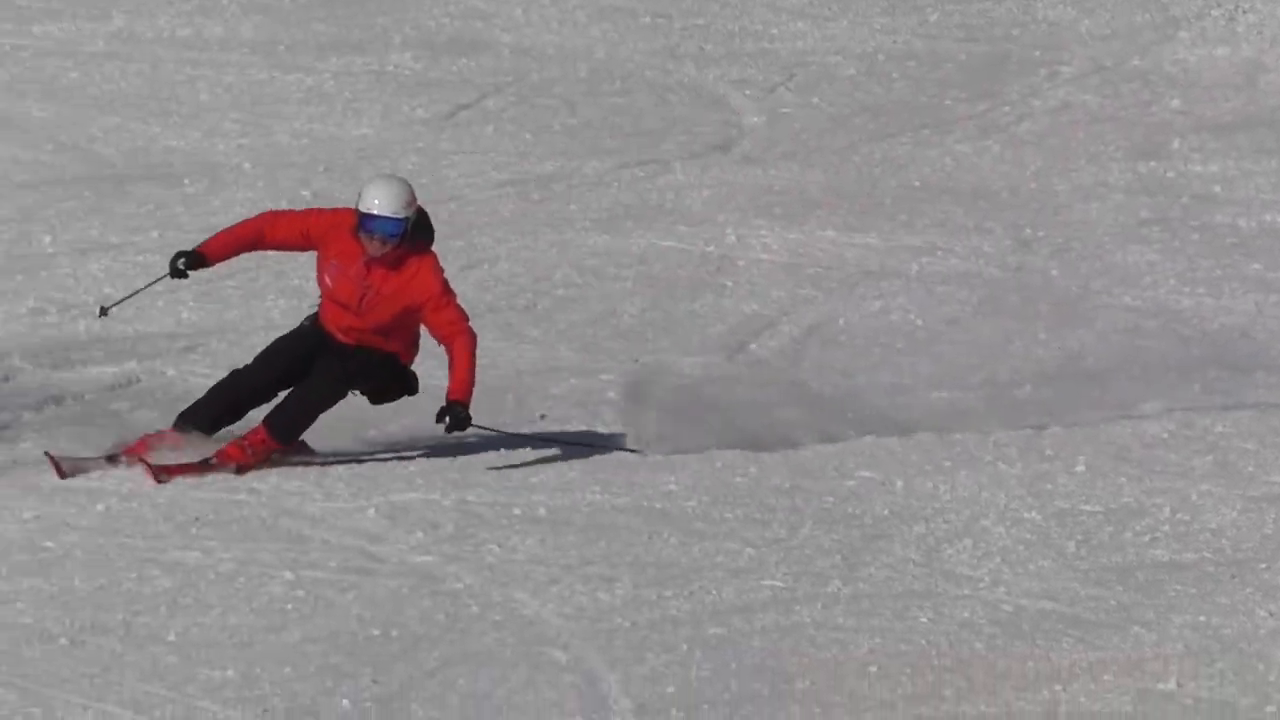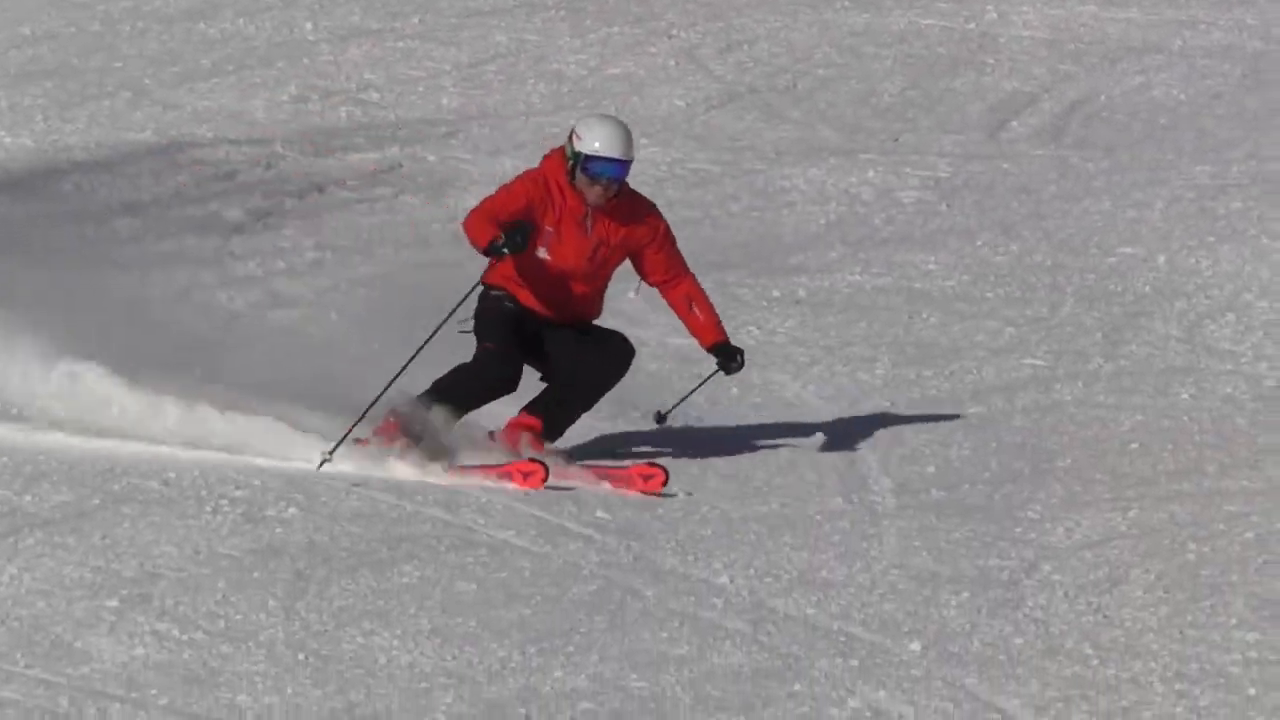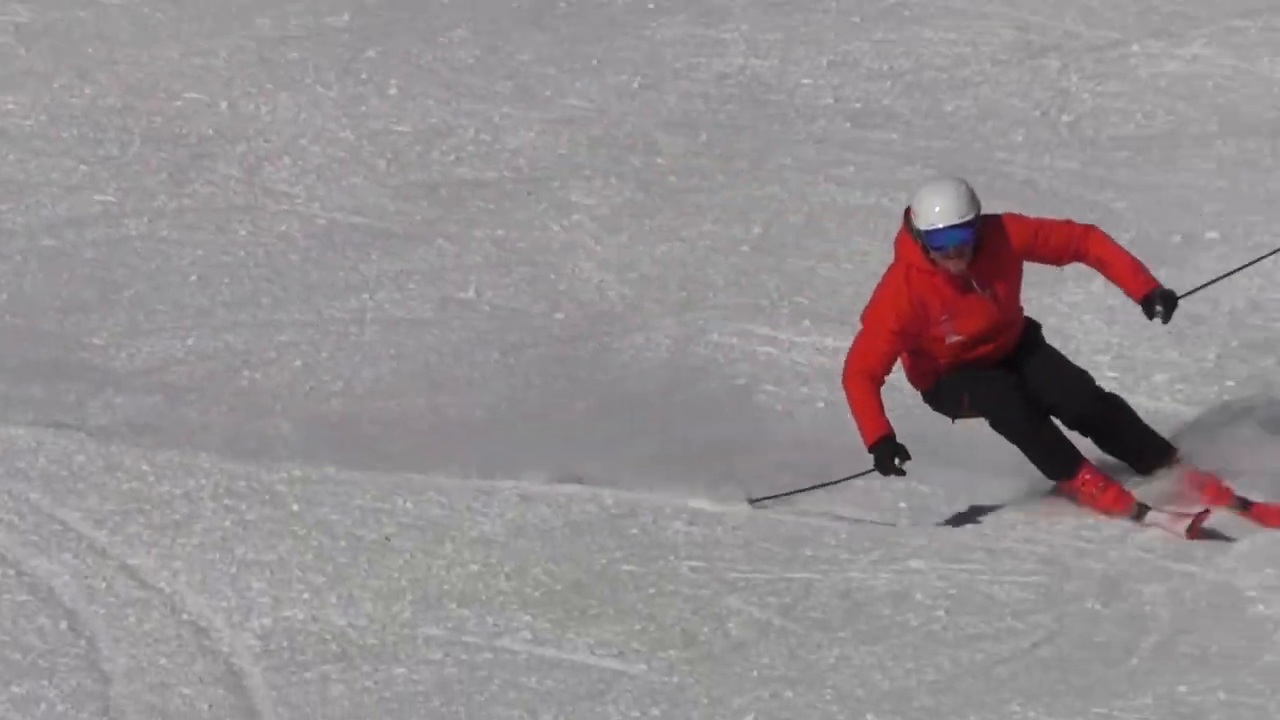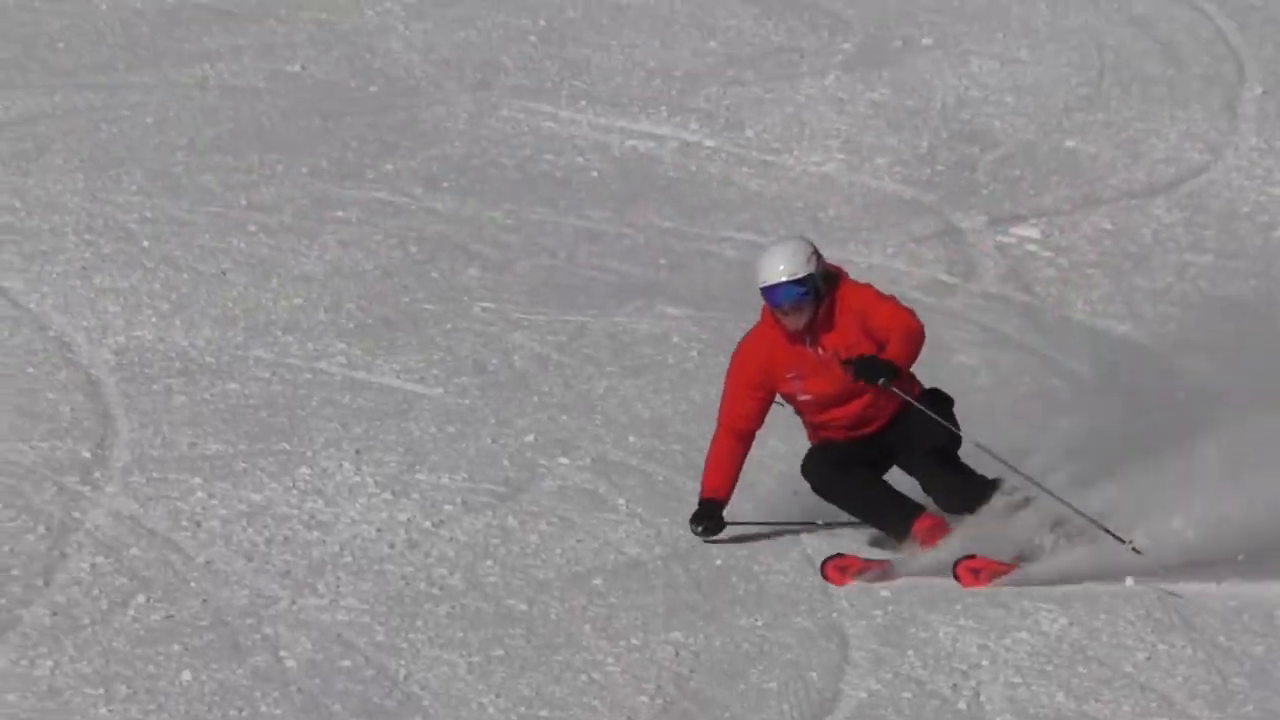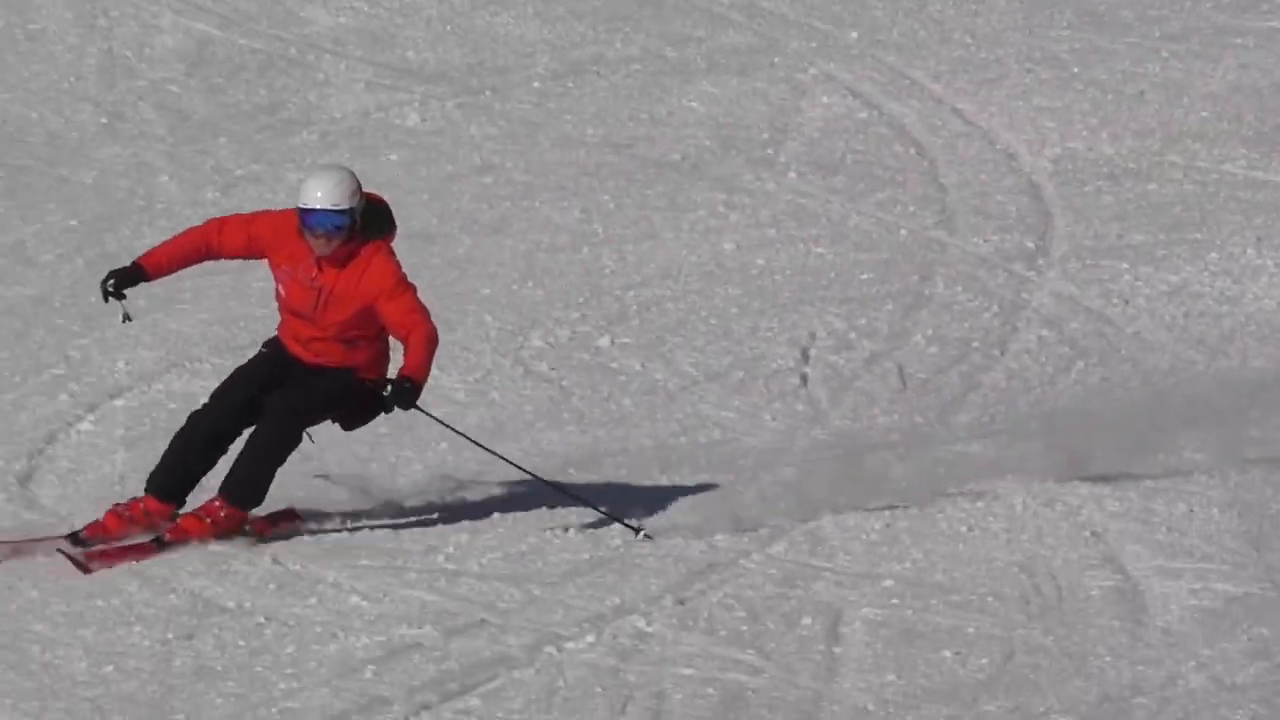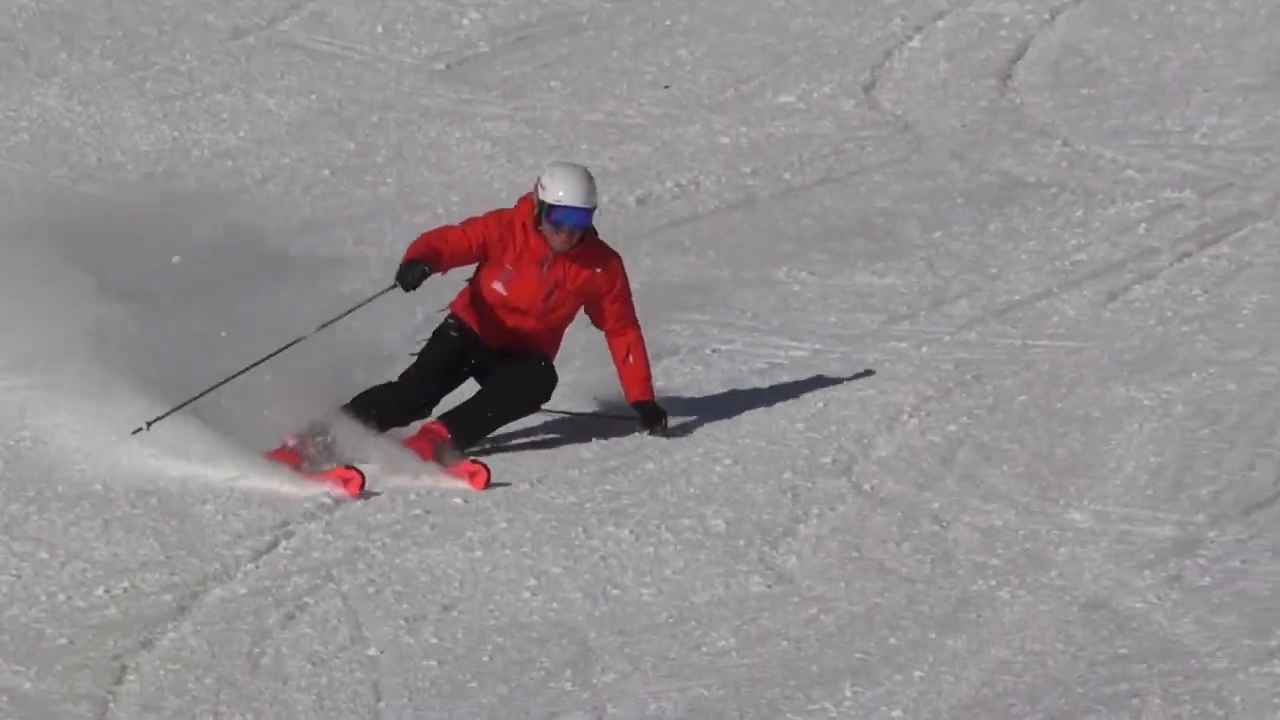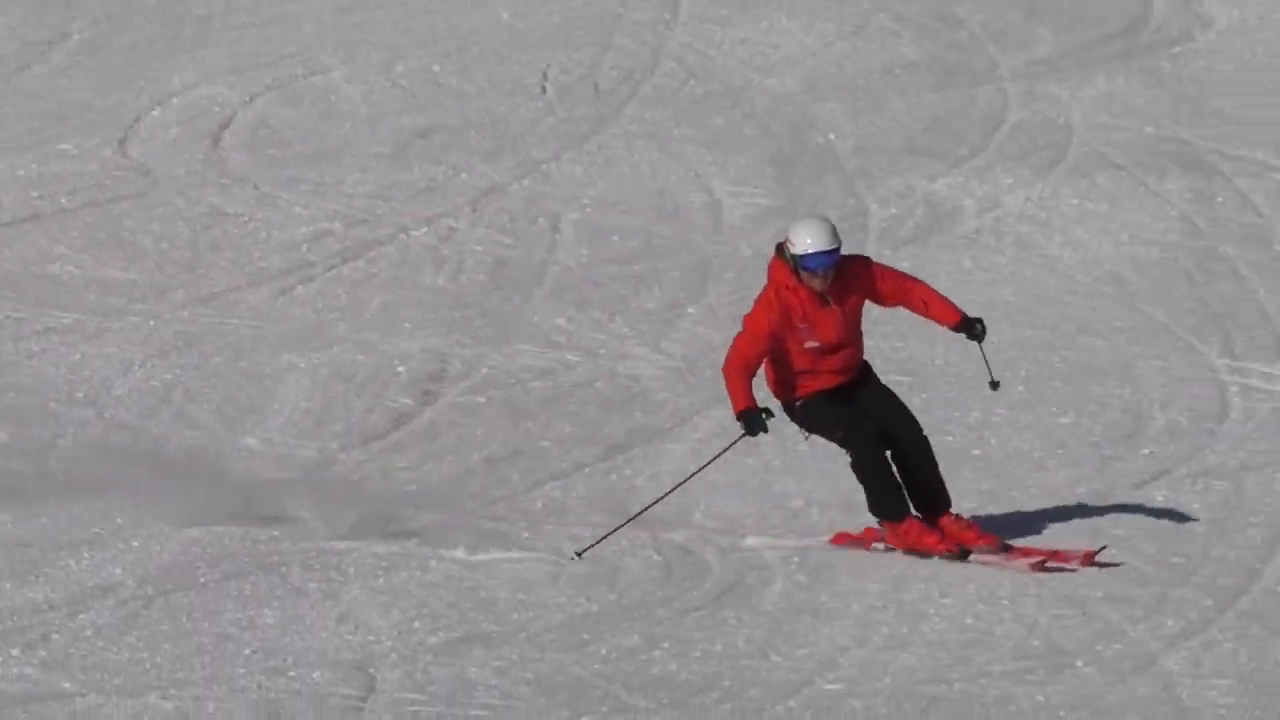
dt=0.7s
person 1, frame 1
left shoulder: (422, 273)
right shoulder: (335, 226)
left elbow: (459, 334)
right elbow: (270, 227)
left wrist: (458, 400)
right wrist: (202, 255)
left hip: (380, 357)
right hip: (327, 331)
left knee: (331, 375)
right knee: (256, 378)
left ankle: (265, 442)
right ankle: (177, 436)
person 1, frame 2
left shoulder: (639, 216)
right shoulder: (539, 186)
left elbow: (674, 278)
right elbow: (479, 219)
left wrist: (717, 342)
right wrist: (497, 238)
left hip: (567, 326)
right hip: (510, 307)
left knee: (615, 353)
right knee: (497, 370)
left ankle: (523, 434)
right ankle: (406, 428)
person 1, frame 3
left shoulder: (1004, 234)
right shoulder: (901, 288)
left elbow: (1083, 239)
right elbow: (861, 370)
left wrist: (1145, 288)
right wrist: (878, 439)
left hip: (1013, 349)
right hip: (950, 378)
left knee: (1088, 401)
right knee: (1005, 399)
left ankle: (1179, 474)
right ankle: (1080, 480)
person 1, frame 4
left shoulder: (852, 299)
right shoulder: (758, 351)
left elbow: (907, 328)
right elbow: (734, 428)
left wrist: (889, 365)
right wrist: (712, 499)
left hip: (902, 415)
right hip: (843, 442)
left knee: (943, 480)
right knee: (819, 469)
right ankle: (927, 530)
person 1, frame 5
left shoulder: (377, 265)
right shoulder: (283, 230)
left elbow: (419, 328)
right elbow: (212, 237)
left wrist: (411, 380)
right wrist: (139, 270)
left hip: (349, 375)
right hip: (291, 354)
left knee: (281, 411)
right knee: (216, 417)
left ankle: (227, 511)
right ankle: (153, 506)
person 1, frame 6
left shoulder: (601, 267)
right shoulder: (504, 228)
left elbow: (622, 330)
right elbow: (438, 243)
left wrist: (642, 397)
right wrist: (415, 264)
left hip: (521, 354)
right hip: (466, 333)
left knee: (541, 377)
right knee: (413, 392)
left ankle: (435, 440)
person 1, frame 7
left shoulder: (856, 274)
right shoulder: (775, 302)
left elbow: (908, 288)
right elbow: (739, 360)
left wrist: (959, 320)
right wrist: (745, 409)
left hip: (854, 379)
right hip: (807, 396)
left knee: (909, 436)
right knee: (865, 438)
left ankle: (942, 519)
right ankle: (899, 525)
